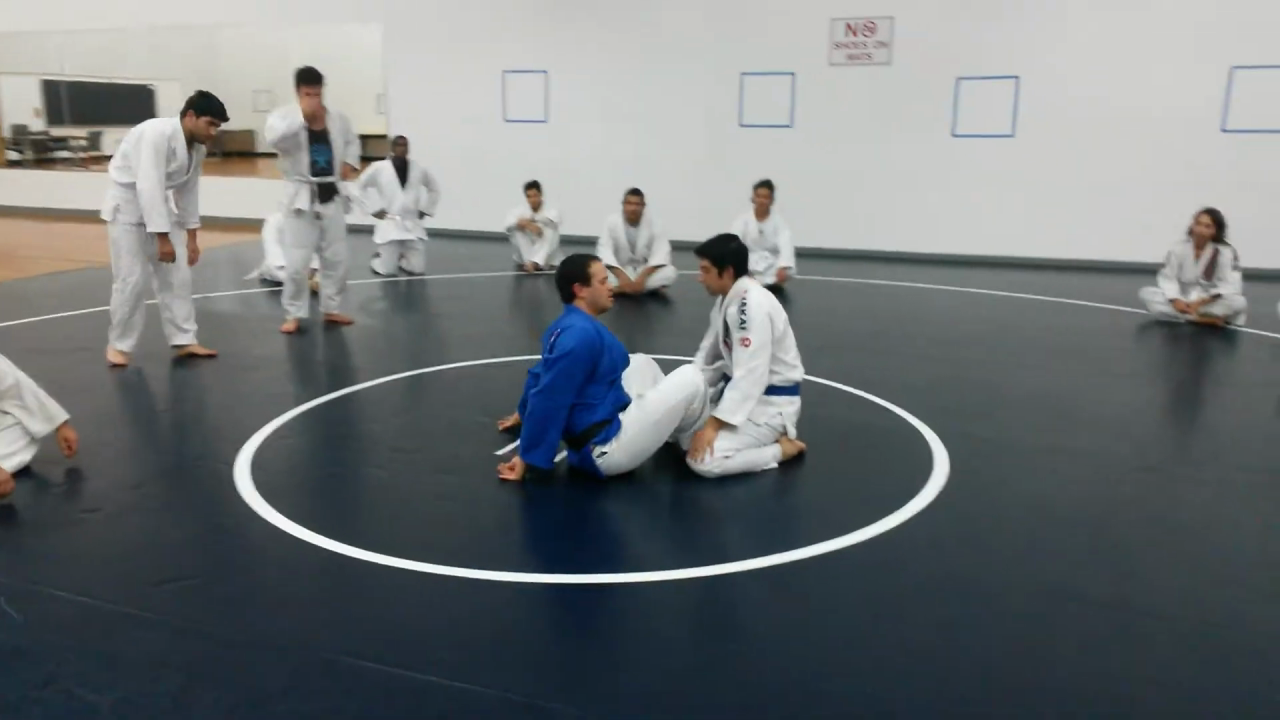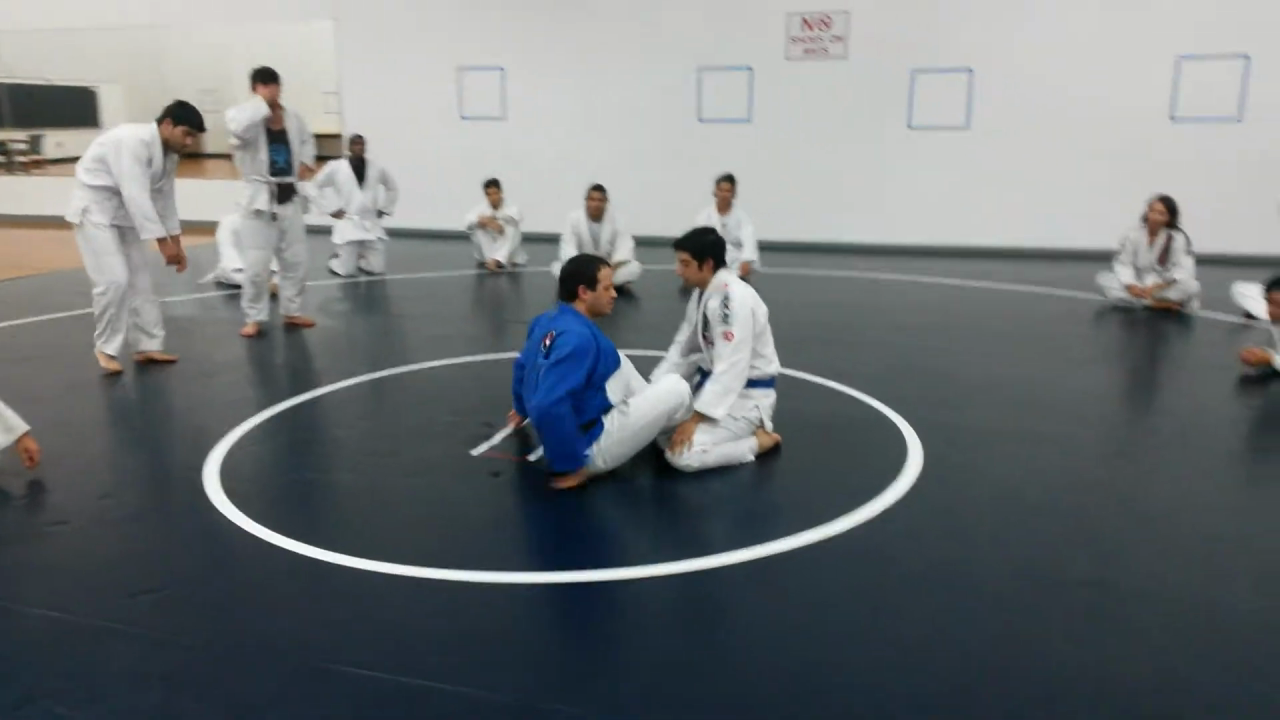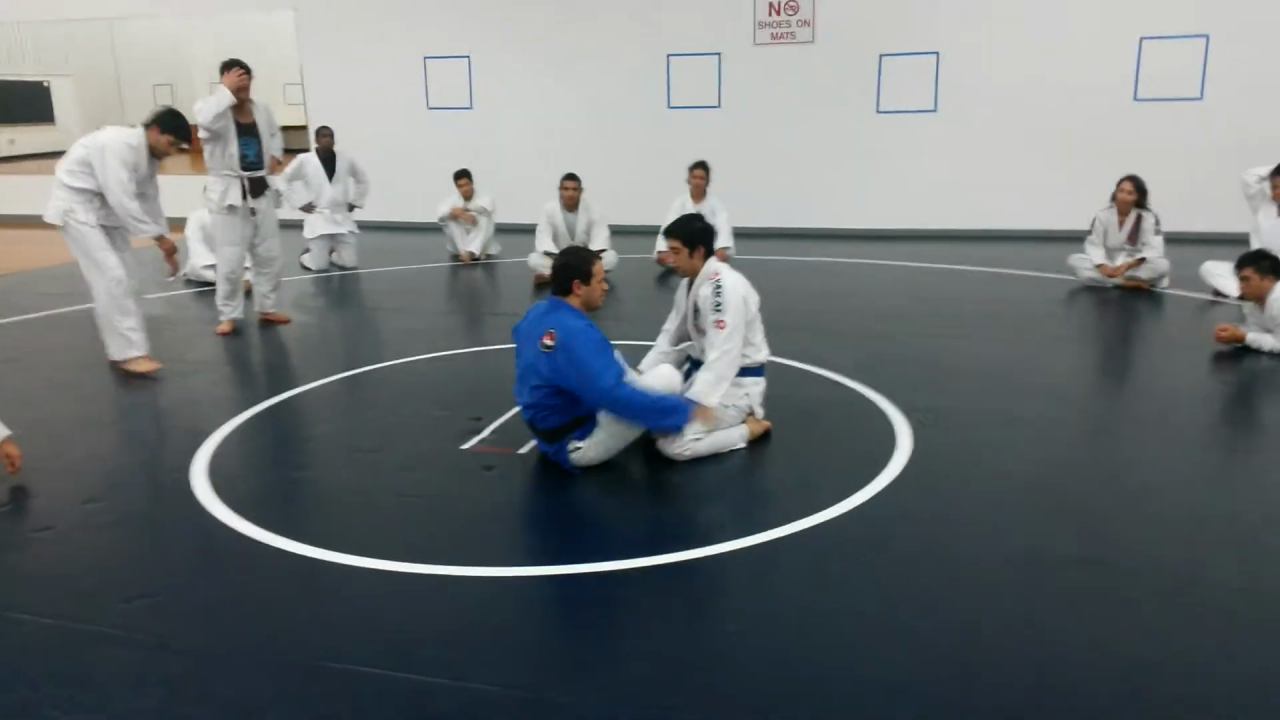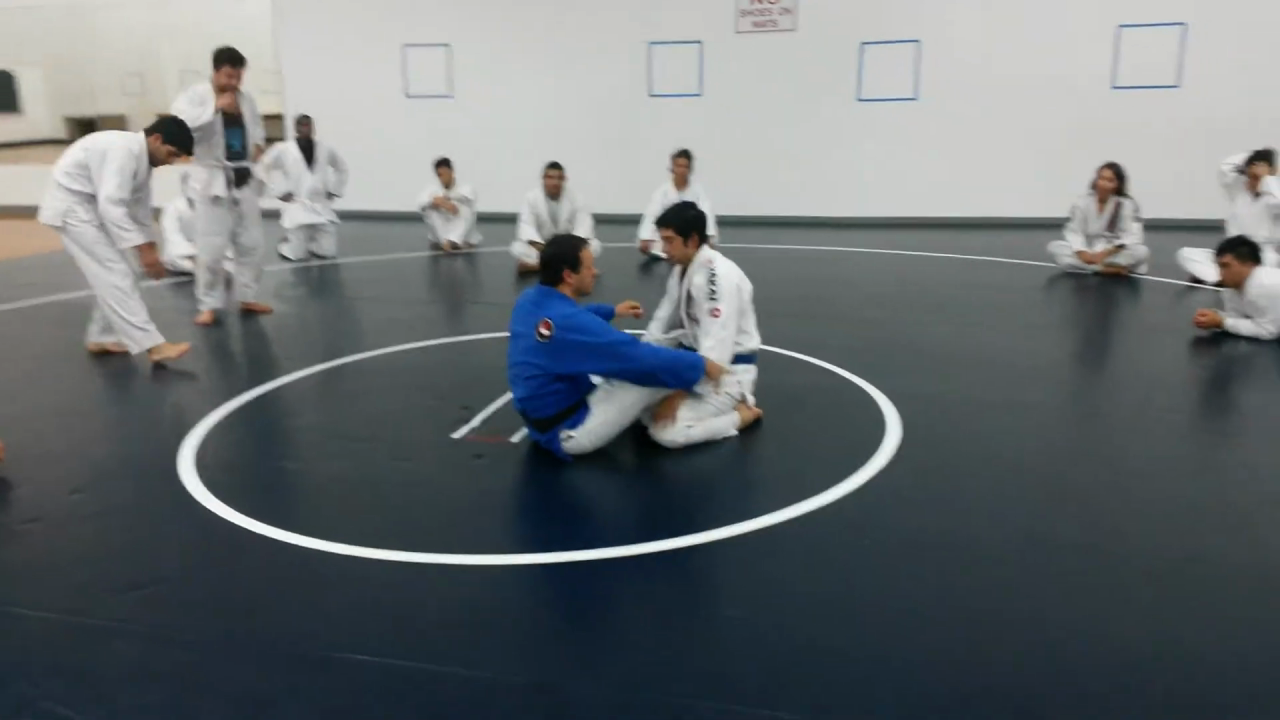
dt=0.2s
person 1, frame 1
left shoulder: (337, 118)
right shoulder: (284, 115)
left elbow: (352, 142)
right elbow: (274, 137)
left wrist: (350, 164)
right wrist: (302, 114)
left hip: (332, 196)
right hip: (302, 197)
left knee: (337, 258)
right knee: (297, 262)
left ankle: (331, 309)
right ankle: (294, 314)
person 1, frame 2
left shoulder: (293, 117)
right shoulder: (239, 112)
left elbow: (306, 142)
right elbow: (240, 129)
left wrist: (306, 163)
right wrist: (261, 103)
left hip: (290, 196)
right hip: (259, 198)
left knee: (295, 260)
right knee: (256, 264)
left ankle: (292, 311)
right ankle: (254, 317)
person 1, frame 3
left shoulder: (261, 109)
right shoulder: (208, 106)
left elbow: (274, 134)
right elbow: (207, 121)
left wrist: (275, 156)
right wrist: (226, 92)
left hip: (261, 190)
right hip: (230, 193)
left knee: (269, 255)
right knee: (230, 260)
left ankle: (266, 307)
right ankle: (228, 315)
person 1, frame 4
left shoulder: (245, 98)
right shoulder: (194, 96)
left elbow: (255, 125)
right elbow: (182, 124)
left wrist: (257, 145)
right wrist: (214, 106)
left hip: (244, 180)
right hip: (213, 182)
left knee: (251, 245)
right knee: (212, 250)
left ankle: (248, 297)
right ankle: (209, 305)
person 2, frame 1
left shoulder: (196, 147)
right shoulder: (156, 134)
left elbow: (188, 191)
right elbow: (149, 187)
left wrist: (192, 237)
right wrist: (162, 238)
left hip: (158, 207)
right hip: (127, 206)
left knee: (178, 275)
right knee: (132, 278)
left ankle: (184, 340)
right ankle: (119, 344)
person 2, frame 2
left shoulder: (169, 153)
right shoulder: (133, 141)
left elbow: (164, 198)
right elbow: (137, 195)
left wrist: (176, 243)
right wrist: (162, 242)
left hip: (125, 208)
right hip: (95, 207)
left knee: (141, 280)
right knee: (114, 279)
left ankle: (147, 345)
right ankle: (106, 347)
person 2, frame 3
left shoulder: (149, 156)
right shoulder: (119, 145)
left elbow: (150, 201)
right elbow: (122, 200)
left wrist: (165, 246)
right wrist: (159, 238)
left hip: (104, 208)
right hip: (76, 207)
left knee: (121, 278)
right knee: (112, 277)
left ankle: (126, 349)
right ankle: (131, 353)
person 2, frame 4
left shoulder: (143, 158)
right shoulder: (123, 150)
left elbow: (140, 208)
right elbow: (111, 205)
left wrist: (151, 252)
right wrist: (143, 249)
left hip: (93, 206)
right hip: (71, 207)
left knee: (114, 273)
right knee: (115, 274)
left ankle: (101, 338)
right ankle: (152, 345)
person 3, frame 1
left shoulder: (754, 306)
right shoulder: (727, 300)
left elbow: (751, 375)
right elbow: (708, 357)
left wrist: (714, 425)
left hip: (770, 403)
left knee: (704, 461)
left ankle: (784, 447)
person 3, frame 2
left shoulder: (735, 300)
right shoulder: (702, 294)
left elbow: (732, 369)
right elbow: (683, 349)
left wrist: (694, 419)
left hip: (746, 395)
left knee: (682, 455)
left ankle: (760, 440)
right ankle: (738, 432)
person 3, frame 3
left shoulder: (727, 288)
right shoulder: (690, 282)
left elbow: (723, 358)
right elbow: (671, 338)
left hip: (735, 383)
right hip: (699, 371)
left knee: (673, 444)
left ankle: (750, 426)
right ankle: (722, 420)
person 3, frame 4
left shoulder: (720, 276)
right shoulder: (682, 270)
left elbow: (717, 347)
right elbow: (662, 325)
left wrist: (679, 394)
left hip: (726, 370)
left knee: (666, 432)
left ankle: (742, 414)
person 4, frame 1
left shoulder: (566, 325)
right shoulder: (582, 334)
left elbow: (539, 377)
right elbow: (547, 399)
left wrist: (524, 414)
right wrist: (529, 459)
left hip: (598, 430)
right hip: (606, 450)
left knee: (641, 364)
person 4, frame 2
left shoulder: (546, 321)
right shoulder: (578, 339)
left elbow: (523, 367)
right elbow: (551, 406)
left wrist: (523, 408)
right wrist: (571, 464)
right hip: (587, 448)
left knee: (618, 363)
right knee: (676, 390)
person 4, frame 3
left shoulder: (537, 313)
right shoulder: (577, 334)
right elbow: (614, 395)
right wrist: (686, 409)
right hip: (575, 443)
right knee: (667, 377)
person 4, frame 4
left shoulder: (529, 301)
right shoulder: (571, 322)
right elbow: (635, 359)
left wrist: (611, 311)
left hip: (540, 416)
right hip: (568, 432)
right knee: (649, 362)
